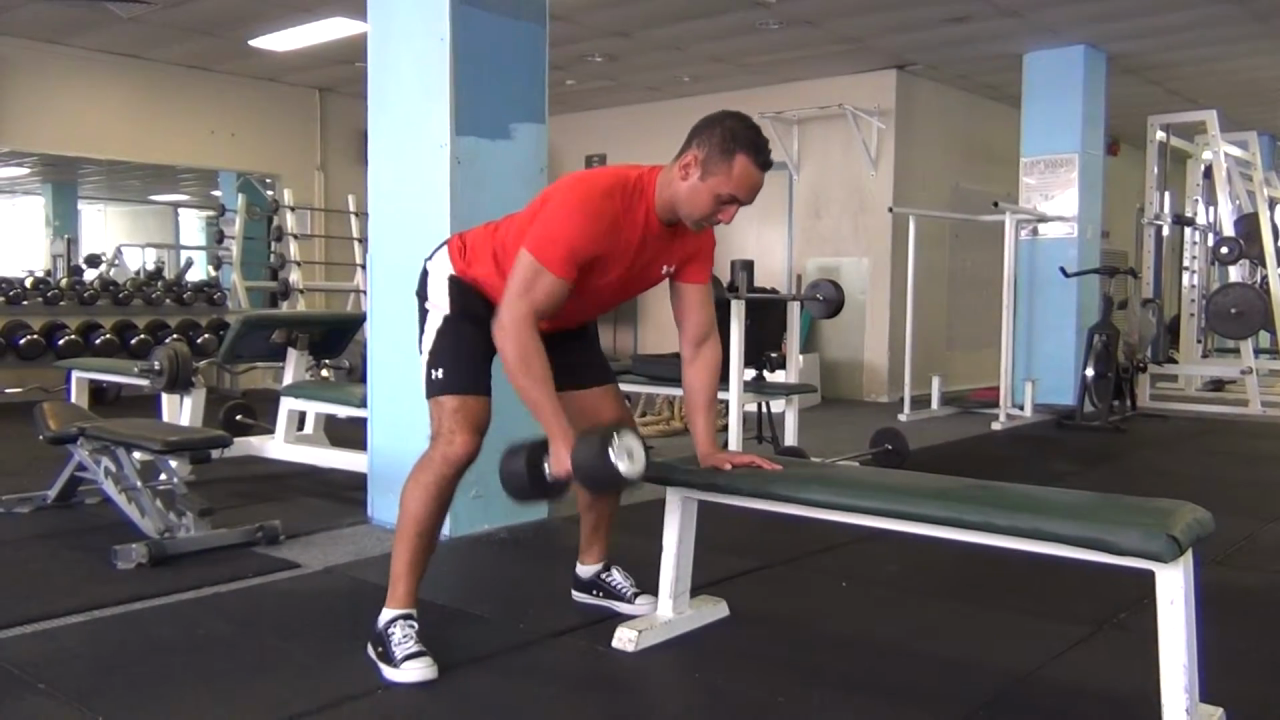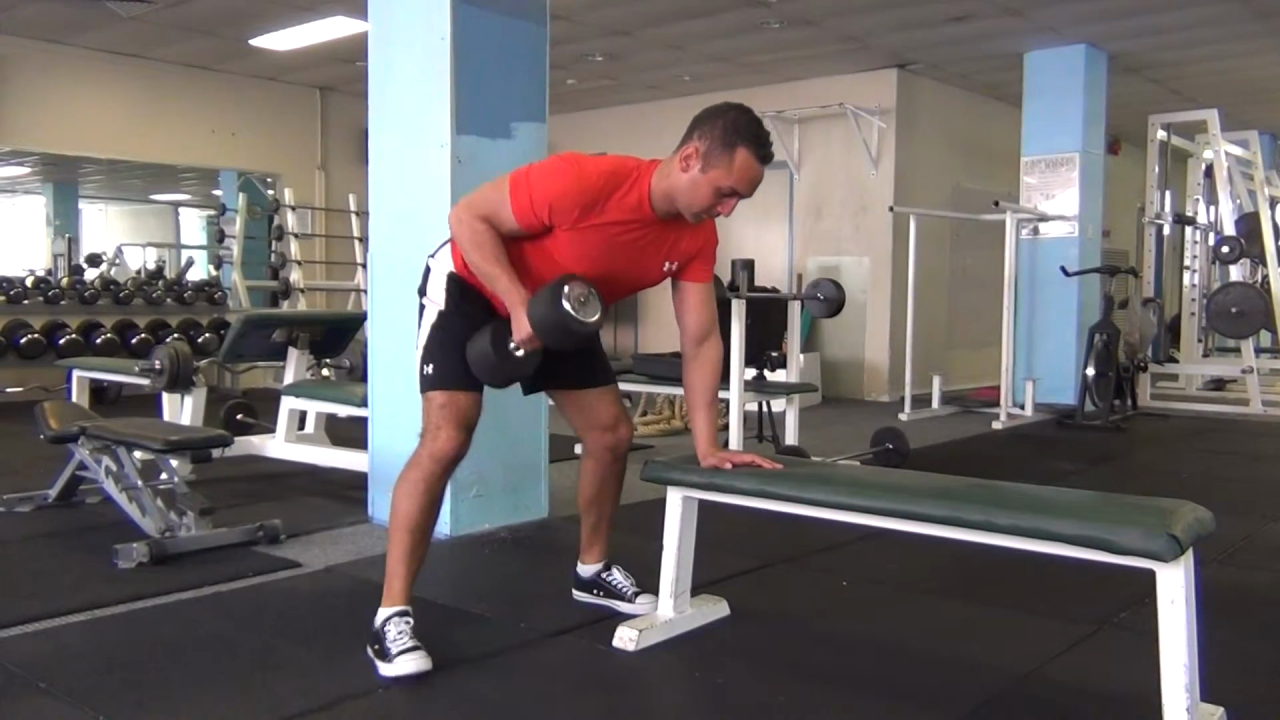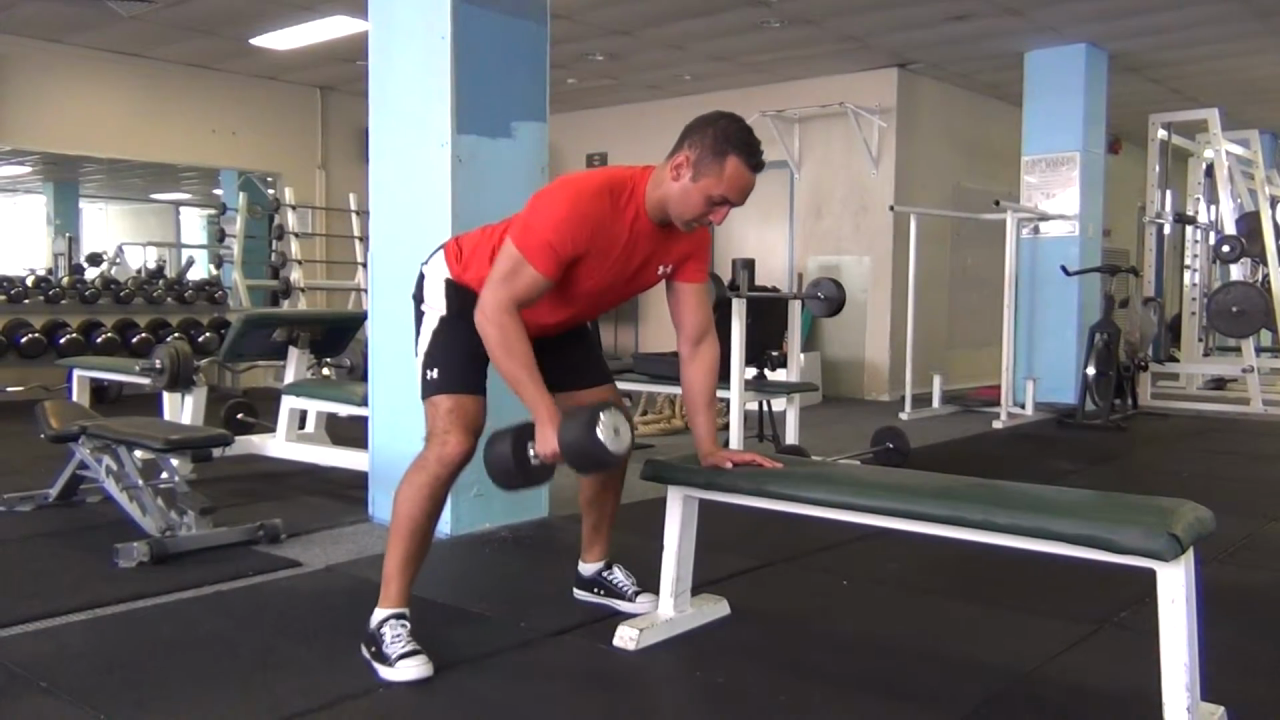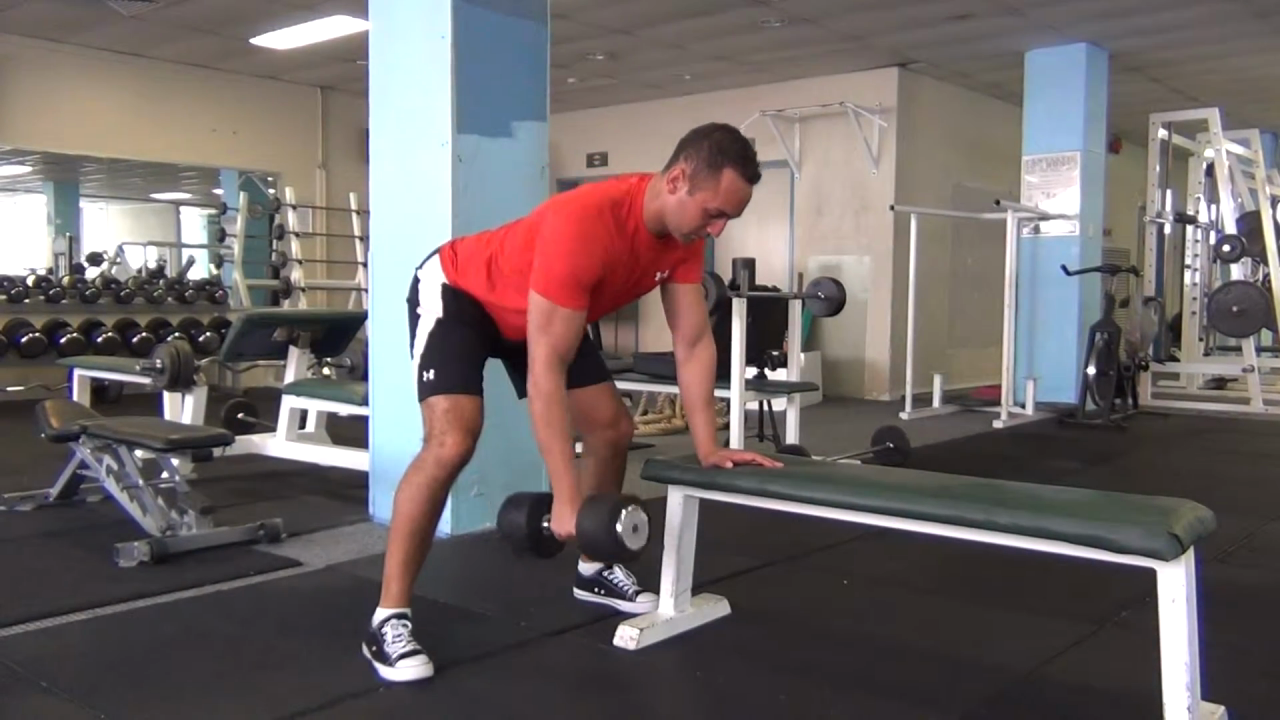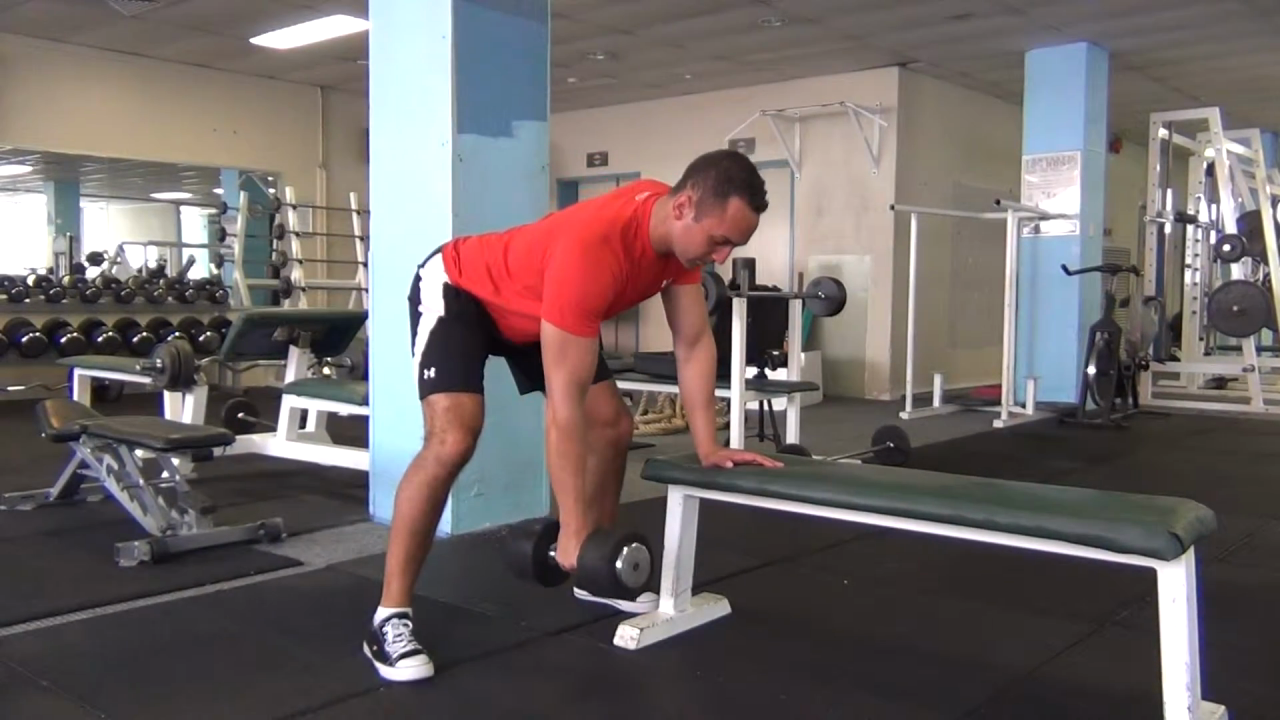
dt=0.4s
person 1, frame 1
left shoulder: (694, 233)
right shoulder: (592, 203)
left elbow: (699, 342)
right elbow: (512, 327)
left wrist: (707, 448)
right wrist: (559, 440)
left hip: (556, 309)
right hip: (466, 288)
left knee: (614, 430)
right knee: (458, 442)
left ankle: (591, 570)
right ankle: (395, 617)
person 1, frame 2
left shoulder: (697, 234)
right shoulder: (584, 180)
left elbow: (701, 338)
right elbow: (468, 215)
left wrist: (707, 446)
right wrist: (519, 304)
right hip: (470, 287)
left knee: (612, 433)
right knee: (445, 441)
left ankle: (593, 571)
right ankle: (392, 615)
person 1, frame 3
left shoulder: (690, 234)
right shoulder: (581, 202)
left elbow: (697, 340)
right elbow: (494, 311)
left wrist: (708, 445)
right wrist: (546, 416)
left hip: (553, 317)
right hip: (462, 290)
right knee: (452, 444)
left ankle: (593, 569)
right ankle: (388, 617)
person 1, frame 4
left shoulder: (683, 232)
right shoulder: (583, 223)
left elbow: (693, 341)
right elbow: (545, 369)
left wrist: (707, 446)
right wrist: (566, 498)
left hip: (545, 311)
right hip: (457, 293)
left knee: (613, 429)
right knee: (451, 443)
left ankle: (593, 569)
right ankle: (389, 617)
person 1, frame 5
left shoulder: (684, 233)
right shoulder: (592, 248)
left elbow: (693, 342)
right elbow: (564, 403)
left wrist: (708, 446)
right wrist: (573, 529)
left hip: (535, 308)
right hip: (457, 291)
left knee: (614, 428)
right knee: (452, 441)
right ankle: (390, 616)
